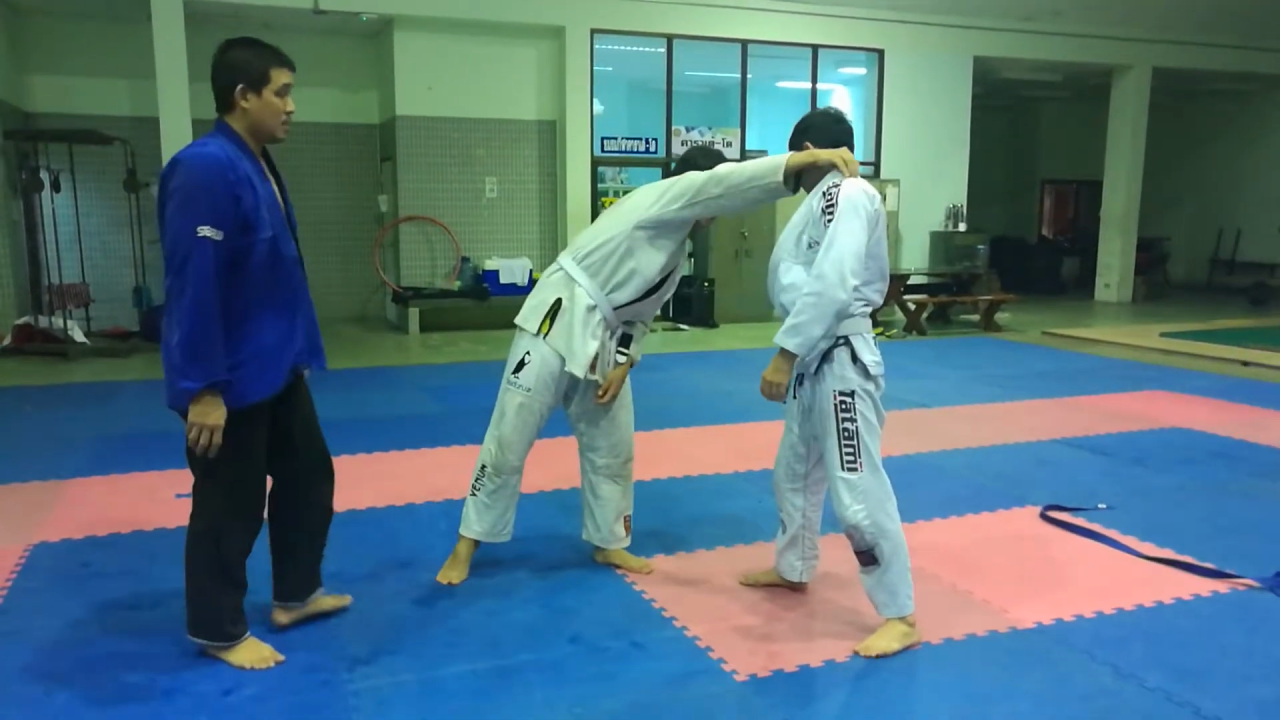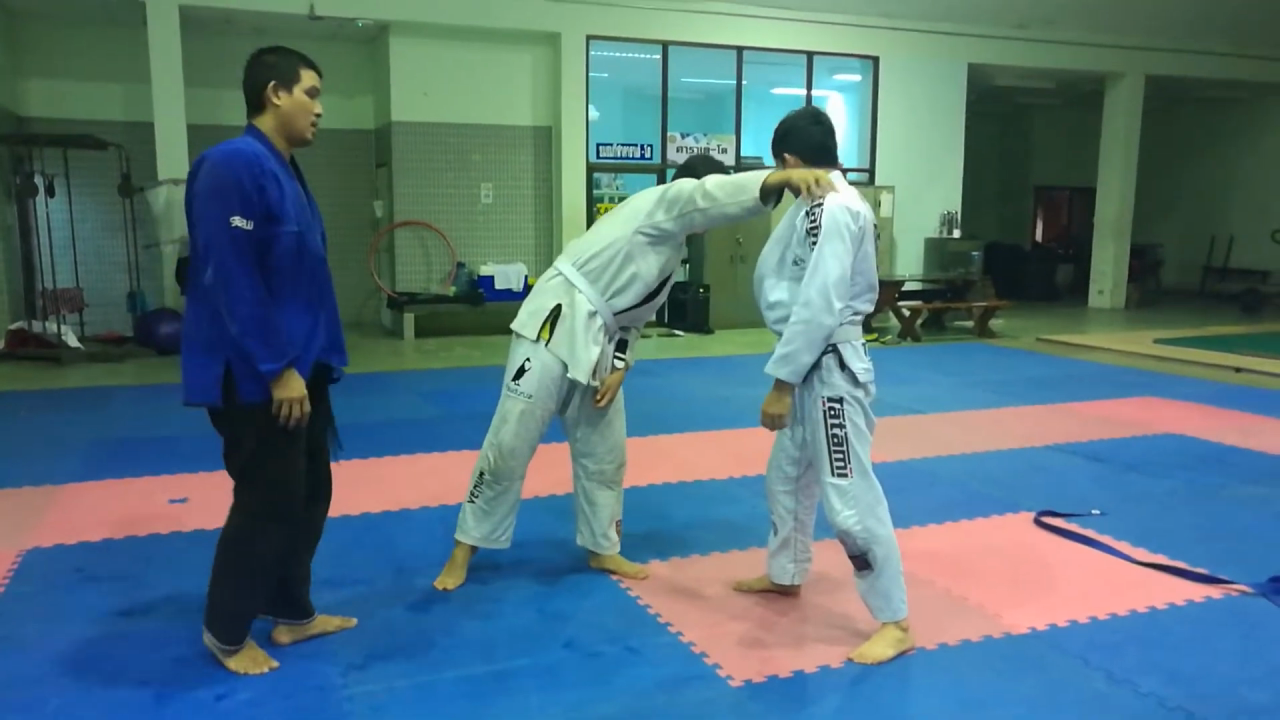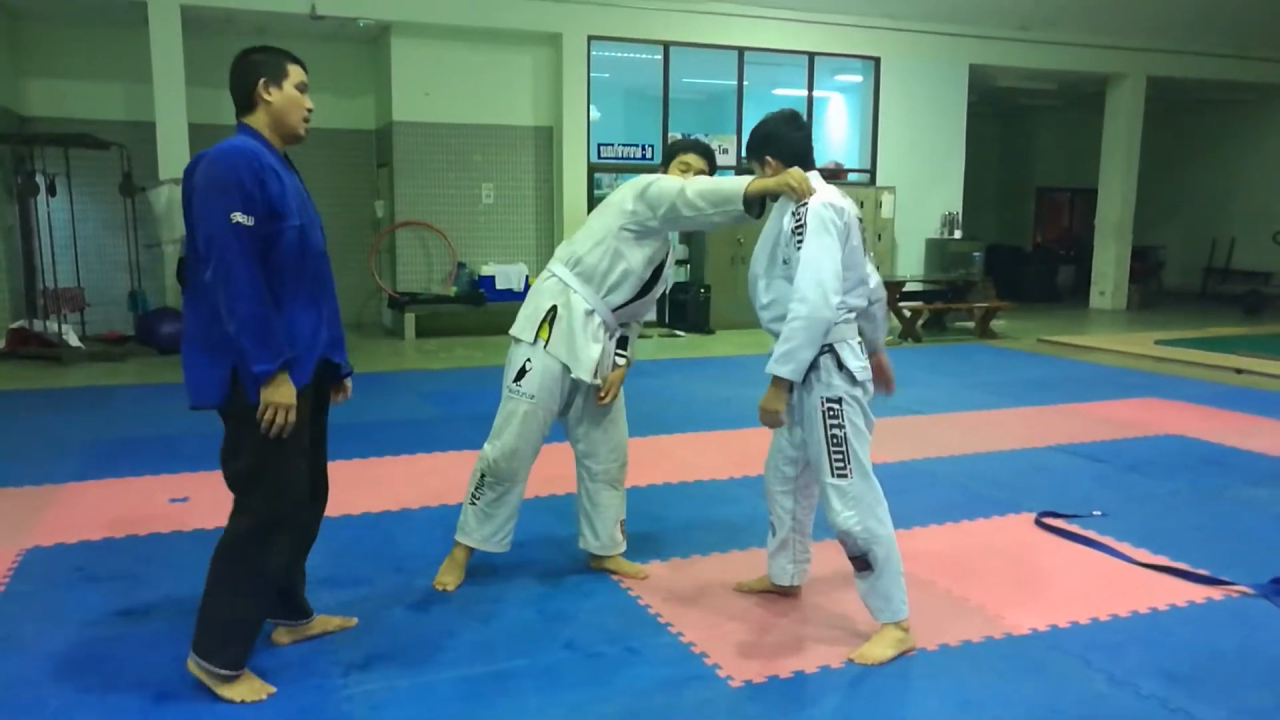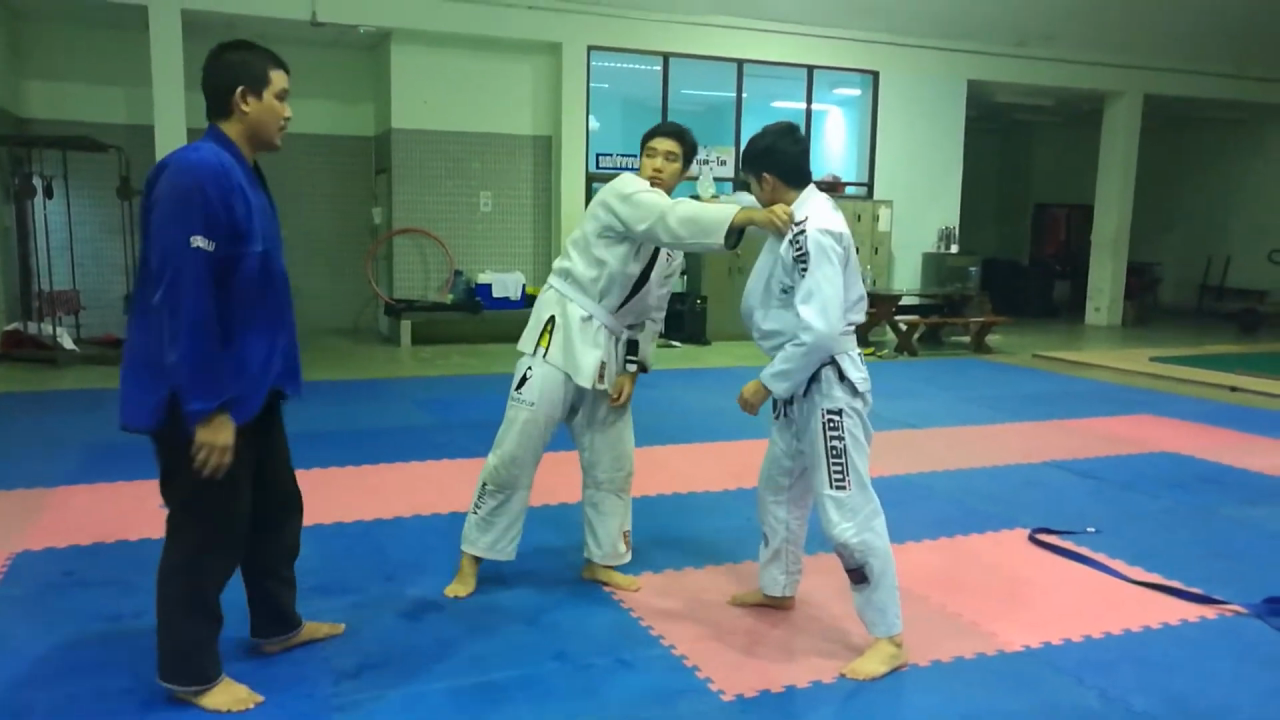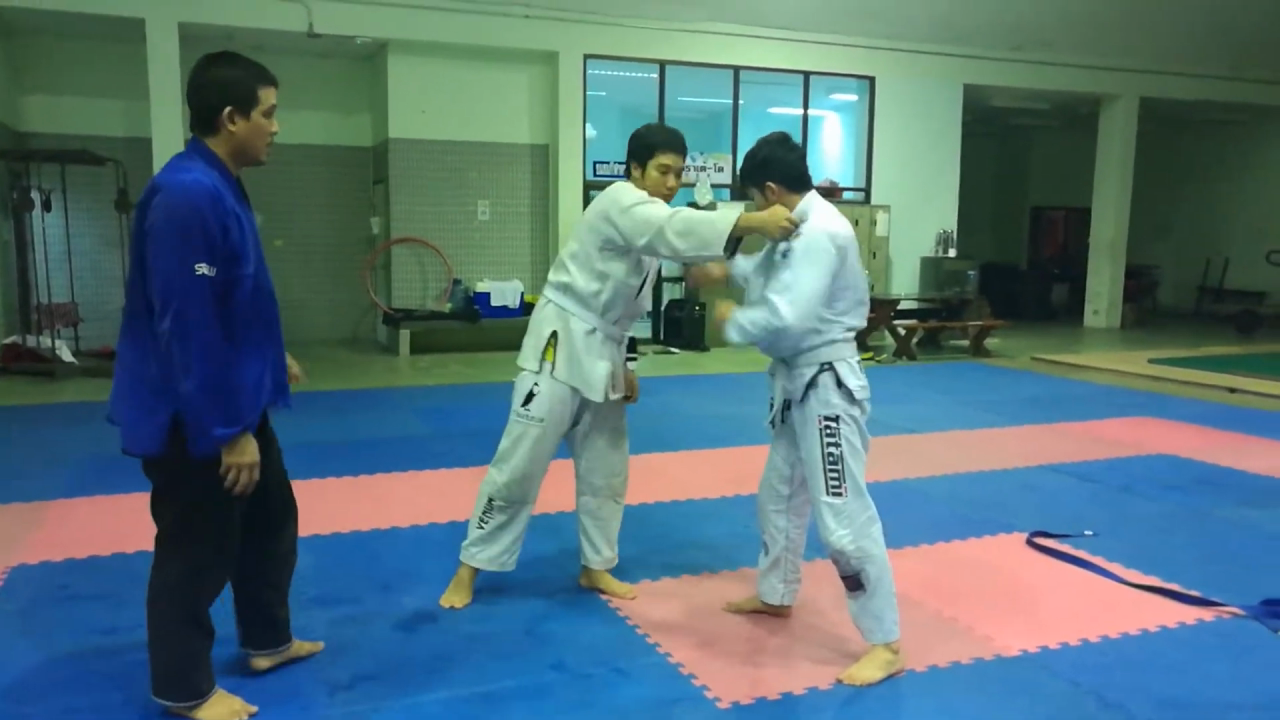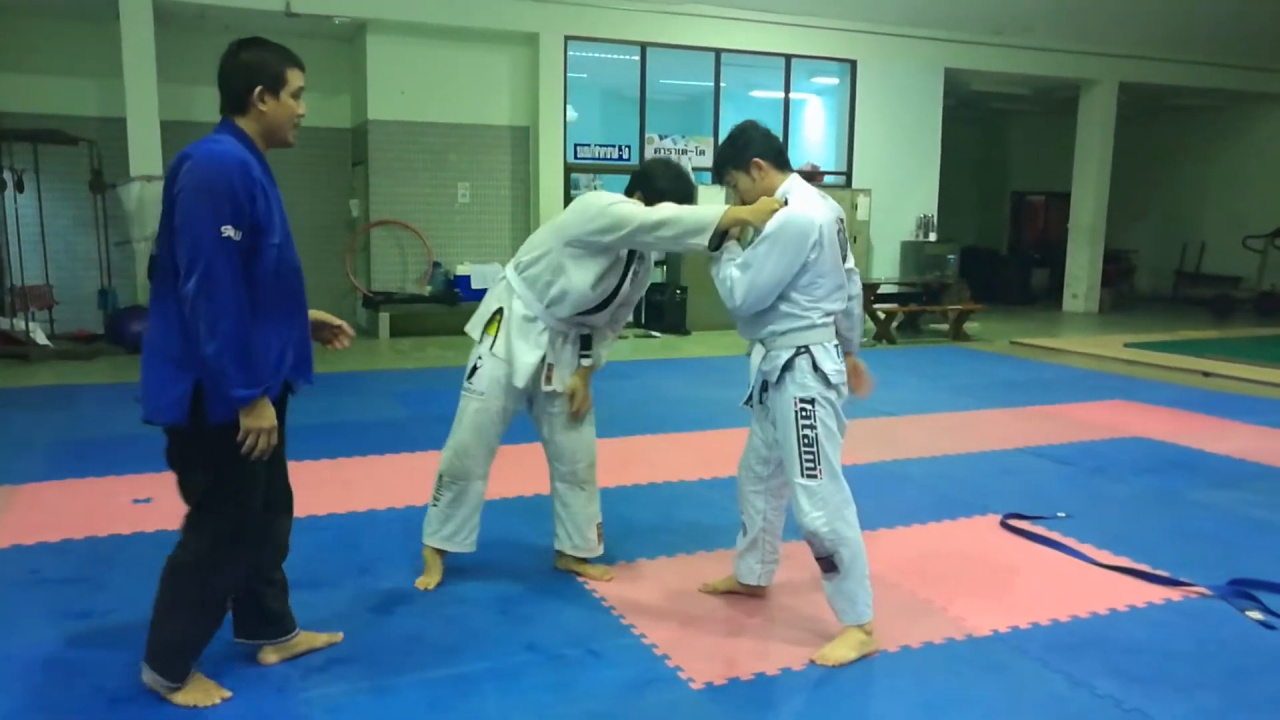
dt=0.5s
person 1, frame 1
left shoulder: (258, 164)
right shoulder: (205, 170)
right elbow: (193, 286)
left wrist: (293, 353)
right wrist: (204, 389)
left hip: (276, 363)
right hip: (230, 375)
left knee: (307, 476)
right knee: (229, 502)
left ankle: (296, 593)
right ankle: (218, 630)
person 1, frame 2
left shoulder: (284, 171)
right shoulder: (234, 166)
right elbow: (232, 280)
right wrist: (275, 367)
left hip: (297, 364)
right hip: (255, 374)
left knee: (309, 494)
right knee: (269, 501)
left ankle: (290, 613)
right ankle: (227, 629)
person 1, frame 3
left shoulder: (274, 167)
right shoulder: (232, 164)
right elbow: (233, 278)
left wrist: (328, 362)
right wrist: (270, 371)
left hip: (298, 368)
right hip: (258, 376)
left knee: (303, 499)
right knee: (266, 510)
left ankle: (288, 614)
right ankle: (217, 655)
person 1, frame 4
left shoulder: (241, 175)
right shoulder: (196, 175)
right elbow: (182, 302)
right wrist: (208, 409)
left hip: (249, 387)
right hip: (203, 398)
left knee: (276, 507)
right knee: (208, 531)
left ankle: (277, 624)
person 1, frame 5
left shoulder: (215, 185)
right shoulder: (188, 198)
right elbow: (188, 325)
left wrist: (265, 356)
right wrist: (229, 430)
left hip: (228, 398)
right hip: (191, 413)
left knee: (271, 517)
right knee: (197, 549)
left ankle: (267, 639)
person 1, frame 6
left shoulder: (240, 166)
right shoulder: (217, 168)
right elbow: (211, 292)
left wrist: (299, 320)
right wrist: (249, 393)
left hip: (243, 379)
right hip: (215, 388)
left knee: (266, 510)
right knee: (223, 524)
left ankle: (269, 631)
right ankle: (168, 662)
person 2, frame 1
left shoulder: (848, 194)
right shoulder: (833, 197)
left elbow: (830, 287)
left wrist: (783, 355)
right wrist: (797, 355)
left hip: (842, 359)
right hip: (818, 358)
left knee: (858, 490)
right knee: (795, 470)
left ankle: (900, 616)
right ankle: (793, 568)
person 2, frame 2
left shoulder: (832, 209)
right shoulder: (825, 203)
left elbow: (817, 307)
left wrist: (780, 383)
left hip: (830, 368)
right hip: (812, 365)
left knee: (849, 496)
right knee: (788, 475)
left ankle: (895, 622)
right ankle: (785, 573)
person 2, frame 3
left shoulder: (812, 208)
right shoulder: (821, 199)
left elbow: (814, 304)
right elbow: (869, 284)
left wrist: (777, 380)
right wrist: (876, 348)
left hip: (827, 367)
right hip: (809, 366)
left knee: (850, 498)
right knee: (786, 476)
left ankle: (895, 622)
right ankle: (785, 575)
person 2, frame 4
left shoulder: (813, 235)
right shoulder: (806, 210)
left elbow: (819, 331)
left wrist: (765, 385)
left hip: (828, 382)
right hip: (803, 382)
left knee: (847, 511)
right knee: (779, 486)
left ankle: (888, 638)
right ankle: (777, 587)
person 2, frame 5
left shoulder: (816, 232)
right shoulder: (809, 224)
left elbow: (786, 319)
right elbow: (772, 272)
left wrist: (731, 319)
right wrist: (725, 273)
left hip: (826, 387)
right hip: (800, 385)
left knee: (844, 517)
right knee: (780, 495)
left ankle: (885, 644)
right ankle: (776, 594)
person 2, frame 6
left shoulder: (794, 220)
right shoulder: (817, 205)
left elbow: (742, 294)
right elbow: (849, 287)
left wrist: (725, 247)
right wrist: (849, 349)
left hip: (801, 369)
right hip: (781, 366)
left knee: (818, 499)
right knee: (758, 475)
left ankle: (858, 625)
right ankle: (752, 575)
person 3, frame 1
left shoulder: (675, 247)
right shoulder: (661, 197)
right elbow: (725, 184)
left wrist: (622, 365)
right wrist: (812, 159)
left hip: (601, 341)
right hip: (558, 323)
left knee: (611, 447)
right knee: (510, 440)
left ankle: (608, 544)
right ankle: (466, 546)
person 3, frame 2
left shoulder: (669, 251)
right shoulder: (660, 203)
right elbow: (711, 195)
left wrist: (619, 369)
right wrist: (784, 177)
left hip: (596, 345)
right hip: (555, 326)
left knee: (604, 453)
right knee: (509, 446)
left ankle: (602, 549)
right ankle: (464, 550)
person 3, frame 3
left shoulder: (666, 247)
right shoulder: (646, 191)
right elbow: (694, 199)
left wrist: (619, 365)
right wrist: (768, 185)
left hip: (598, 343)
right hip: (555, 326)
left knee: (606, 453)
right knee: (512, 446)
left ankle: (603, 549)
right ankle: (463, 550)
person 3, frame 4
left shoulder: (671, 247)
right shoulder: (623, 192)
left elbow: (649, 314)
right elbow: (672, 218)
left wrist: (632, 370)
right wrist: (752, 216)
left hip: (608, 349)
right hip: (561, 336)
left knee: (613, 462)
right knee: (515, 455)
left ankle: (601, 559)
right ankle: (472, 559)
person 3, frame 5
left shoulder: (650, 222)
right shoulder: (620, 202)
right elbow: (674, 233)
left wrist: (625, 364)
right wrist: (752, 221)
left hip: (601, 355)
right hip: (561, 347)
left knee: (606, 470)
right knee: (519, 467)
left ankle: (595, 567)
right ankle: (470, 569)
person 3, frame 6
left shoulder: (641, 255)
right shoulder: (598, 209)
left elbow: (610, 318)
right elbow: (657, 223)
left wrist: (584, 372)
right wrist: (740, 215)
left hip: (561, 344)
right hip: (513, 328)
left knee: (575, 454)
right knee: (469, 448)
left ankle: (572, 551)
right ankle: (437, 549)
